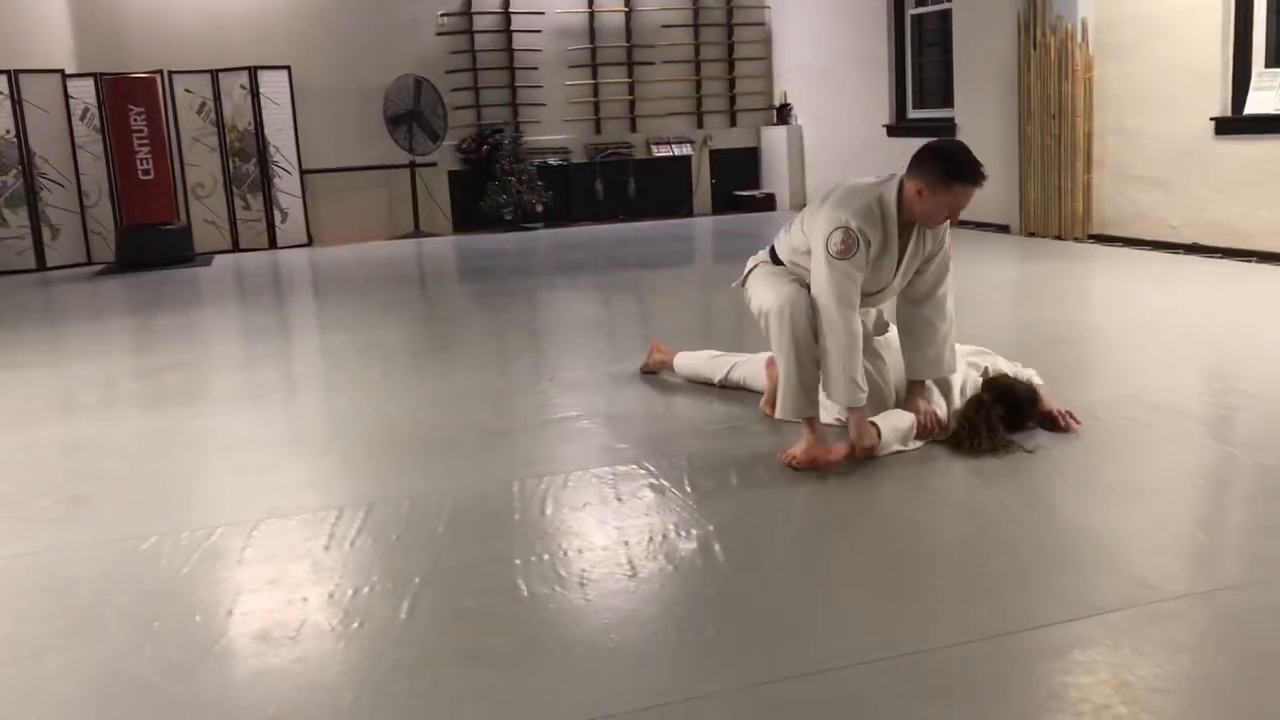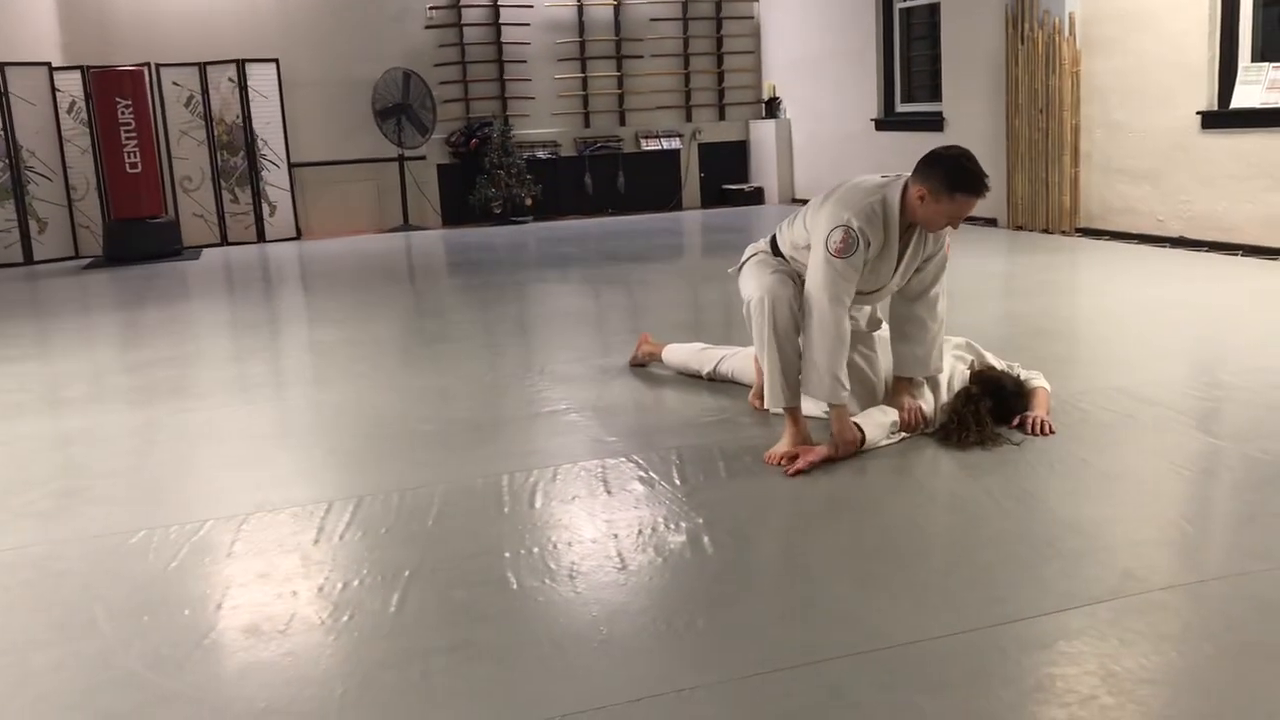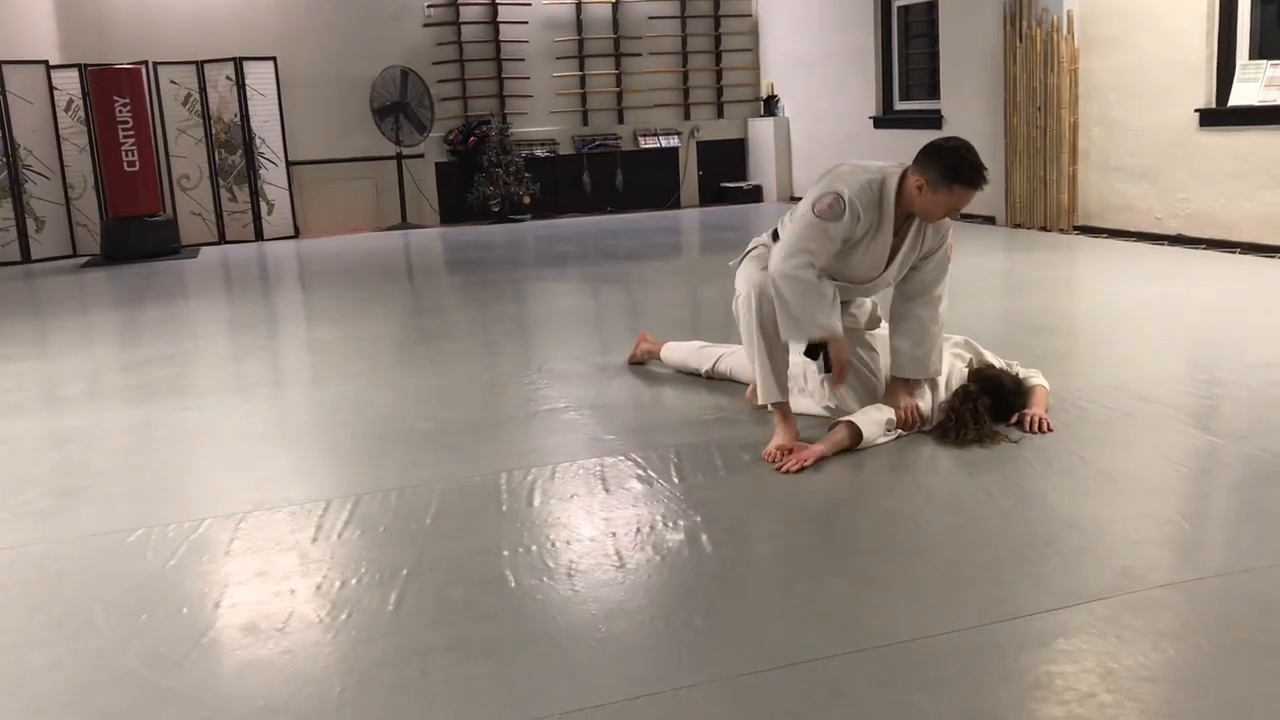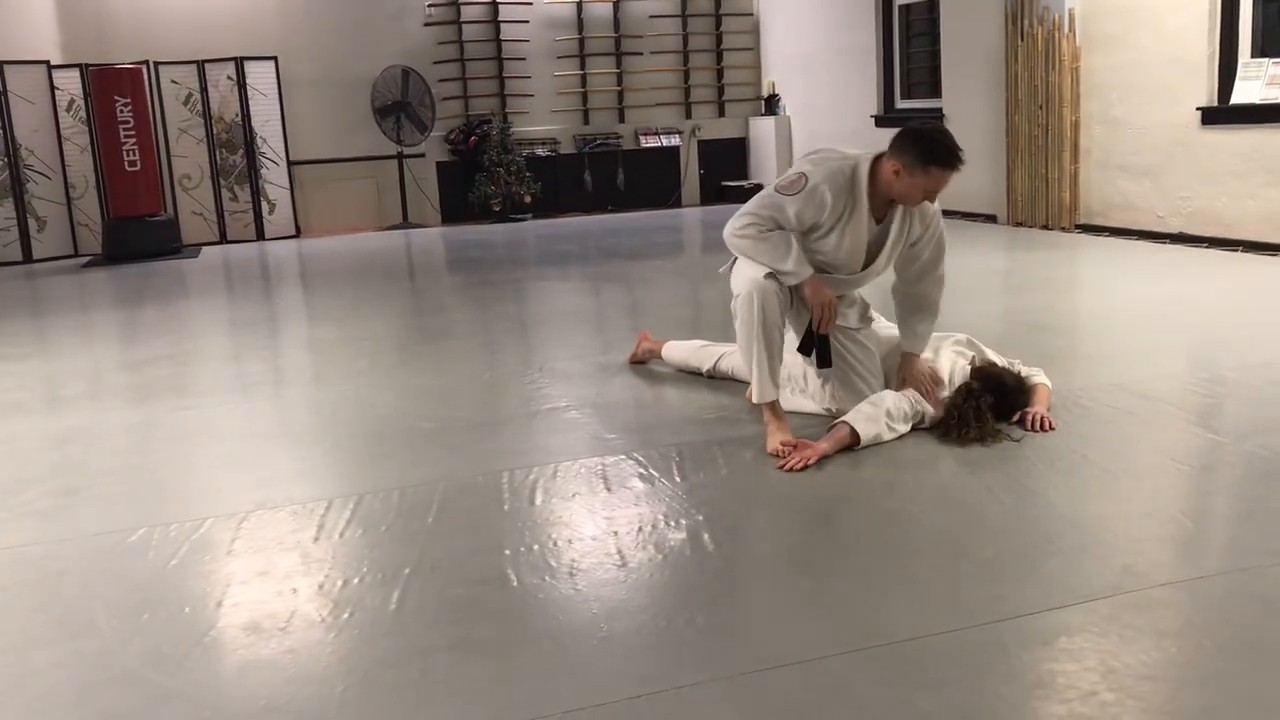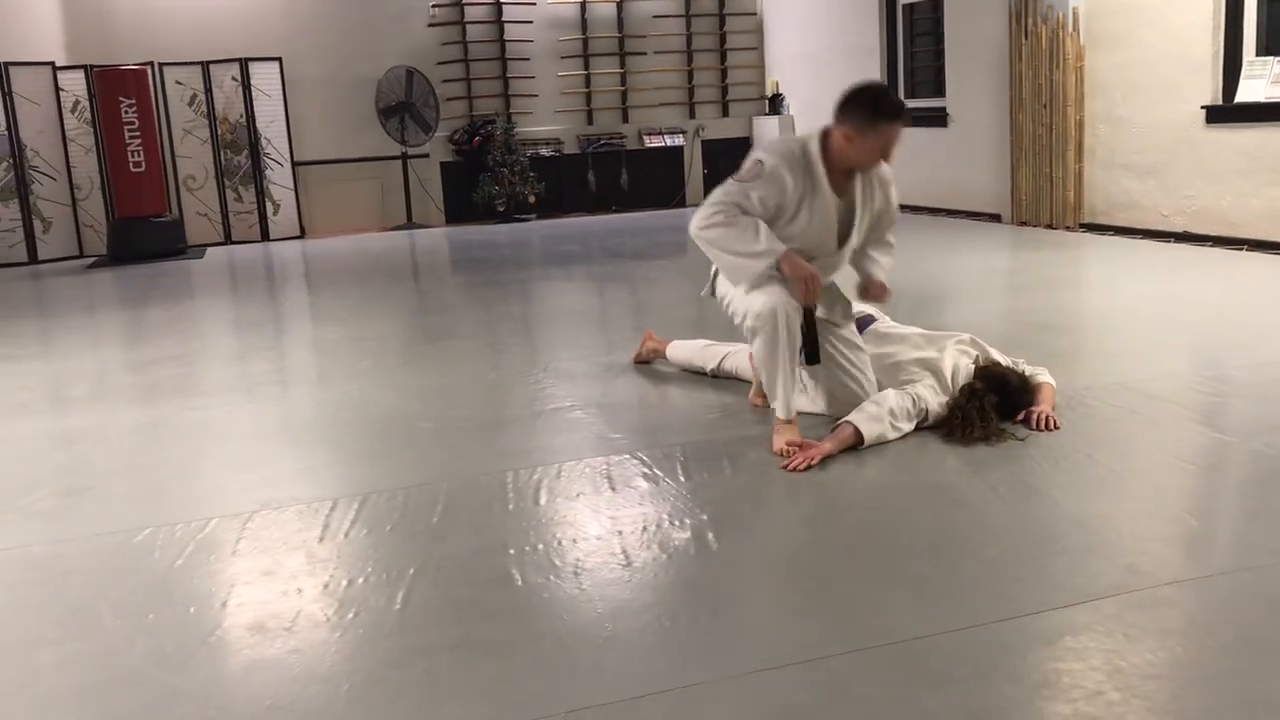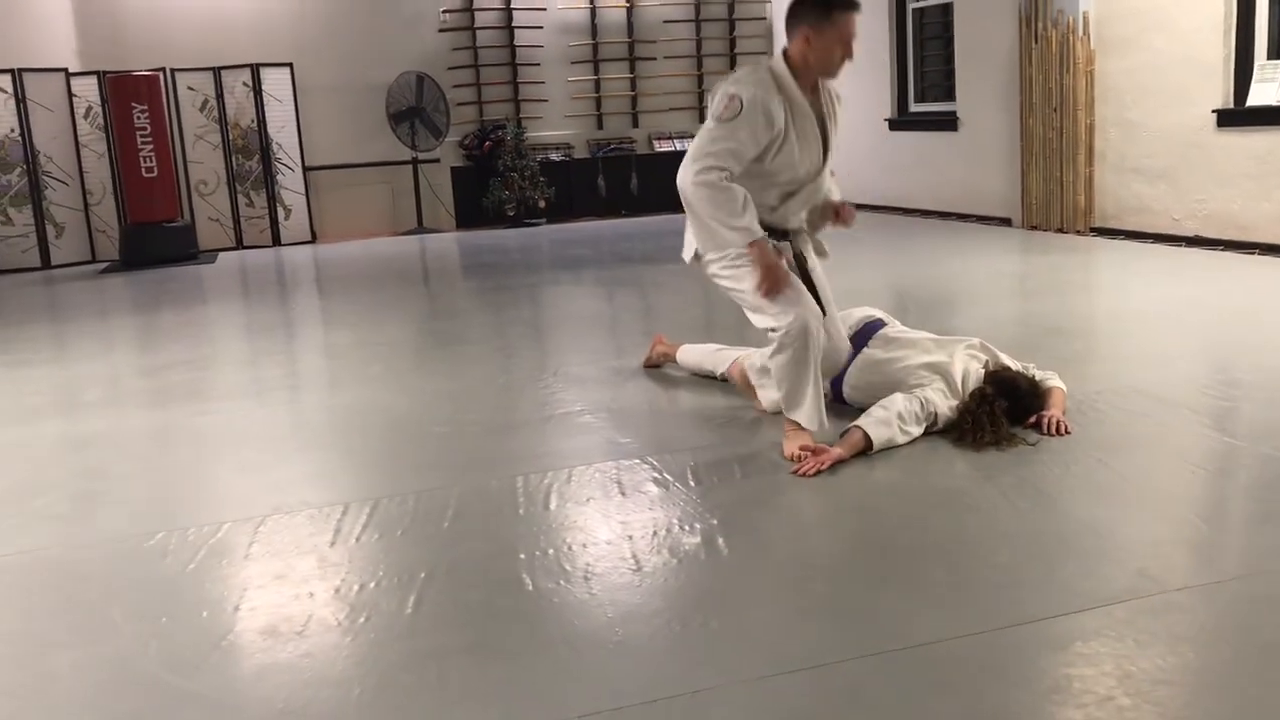
dt=0.3s
person 1, frame 1
left shoulder: (985, 365)
right shoulder: (942, 413)
left elbow: (1026, 383)
right elbow: (890, 427)
left wrist: (1048, 408)
left ankle: (674, 357)
right ankle: (666, 358)
person 1, frame 2
left shoulder: (970, 355)
right shoulder: (931, 404)
left elbow: (1031, 379)
right elbow: (882, 419)
left wrist: (1038, 409)
right wrist: (828, 450)
right knee: (738, 365)
right ankle: (654, 351)
person 1, frame 3
left shoulder: (967, 352)
right shoulder: (930, 402)
left elbow: (1030, 377)
right elbow: (879, 416)
left wrist: (1035, 407)
right wrist: (823, 447)
right hip: (817, 371)
right knee: (738, 365)
right ankle: (652, 348)
person 1, frame 4
left shoulder: (971, 351)
right shoulder: (931, 400)
left elbow: (1032, 376)
right elbow: (879, 411)
left wrist: (1038, 405)
right wrist: (826, 446)
right hip: (820, 370)
right knee: (737, 362)
right ankle: (653, 347)
person 1, frame 5
left shoulder: (975, 349)
right shoulder: (935, 398)
left elbow: (1037, 374)
right elbow: (884, 410)
left wrist: (1042, 404)
right wrist: (829, 445)
right knee: (736, 363)
right ankle: (658, 346)
person 1, frame 6
left shoulder: (984, 355)
right shoulder: (944, 401)
left elbow: (1046, 379)
right elbow: (895, 414)
left wrist: (1053, 408)
right wrist: (841, 450)
right hip: (835, 374)
right knee: (748, 369)
right ankle: (668, 352)
person 2, frame 1
left shoulder: (933, 223)
right shoulder: (850, 217)
left elbow: (927, 304)
right elbow: (837, 317)
left wrist: (916, 389)
right wrist: (856, 414)
left hip: (851, 296)
right hip: (785, 279)
right knee: (788, 303)
left ankle: (788, 367)
right ankle: (810, 430)
person 2, frame 2
left shoulder: (932, 224)
right shoulder: (852, 215)
left elbow: (919, 302)
right elbow: (827, 313)
left wrist: (903, 386)
right wrist: (838, 409)
left hip: (845, 295)
right hip: (781, 270)
right knee: (772, 296)
left ankle: (775, 364)
right ankle: (794, 424)
person 2, frame 3
left shoulder: (937, 224)
right shoulder: (851, 191)
left elbow: (921, 302)
right elbow: (790, 263)
left wrist: (902, 383)
right wrist: (832, 336)
left hip: (843, 291)
right hip: (781, 267)
right knee: (757, 288)
left ankle: (769, 363)
right ankle: (783, 420)
person 2, frame 4
left shoulder: (924, 213)
right shoulder: (824, 177)
left elbow: (922, 284)
right elbow: (742, 228)
left wrist: (911, 354)
right wrist: (806, 279)
left hip: (835, 293)
right hip: (778, 269)
left knee: (868, 395)
right knee: (756, 289)
right ankle: (773, 416)
person 2, frame 5
left shoulder: (878, 179)
right shoulder: (781, 165)
left elbow: (878, 237)
right elbow: (709, 222)
left wrist: (873, 274)
right wrist: (783, 257)
left hip: (814, 287)
right hip: (756, 275)
left knee: (857, 396)
right knee: (776, 311)
left ankle: (777, 368)
right ankle: (785, 420)
person 2, frame 6
left shoulder: (823, 94)
right shoulder: (752, 92)
right elbow: (699, 176)
left wrist: (829, 203)
right wrist: (756, 244)
left hip: (789, 240)
right hip: (735, 242)
left knee: (832, 350)
right knee: (798, 320)
left ankle: (755, 374)
right ankle: (796, 424)
